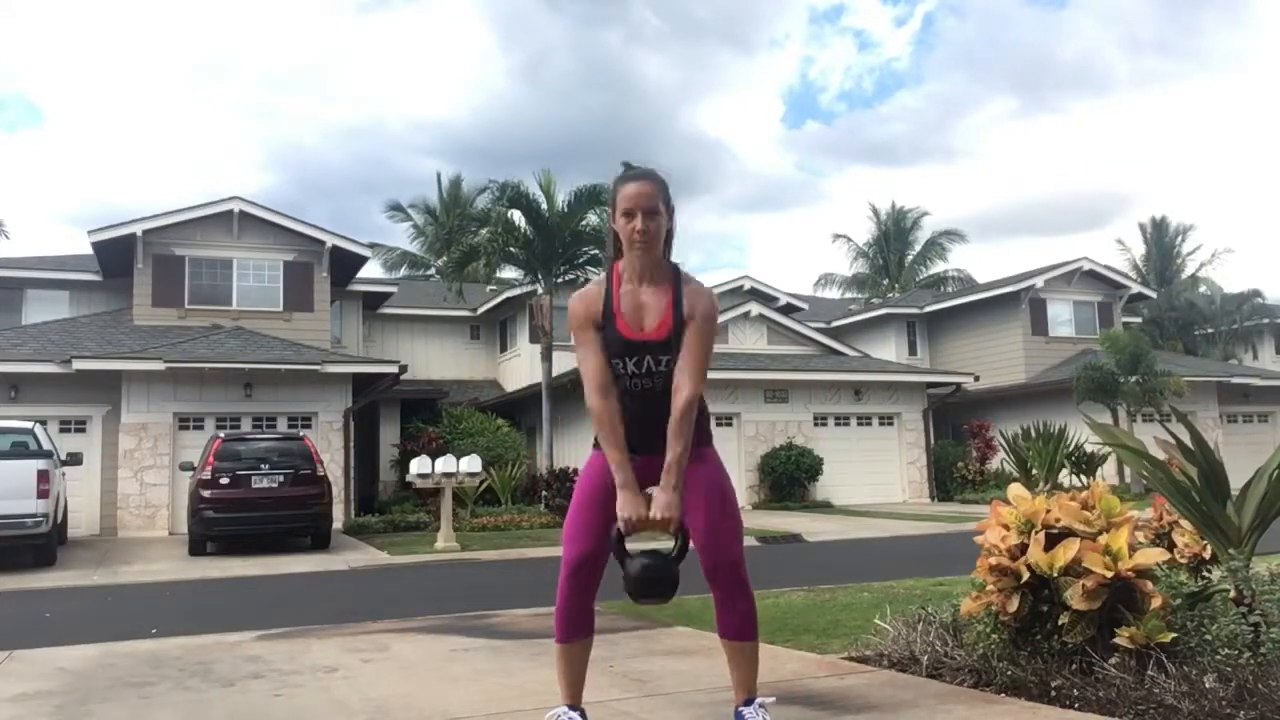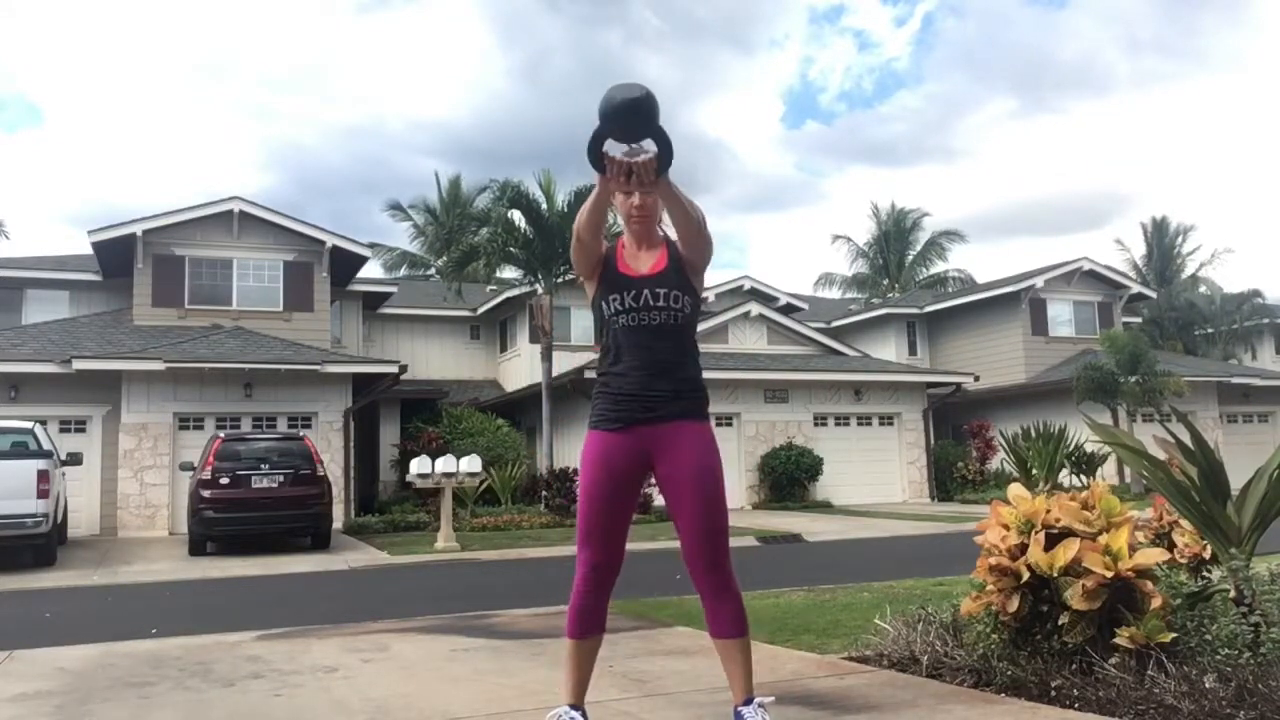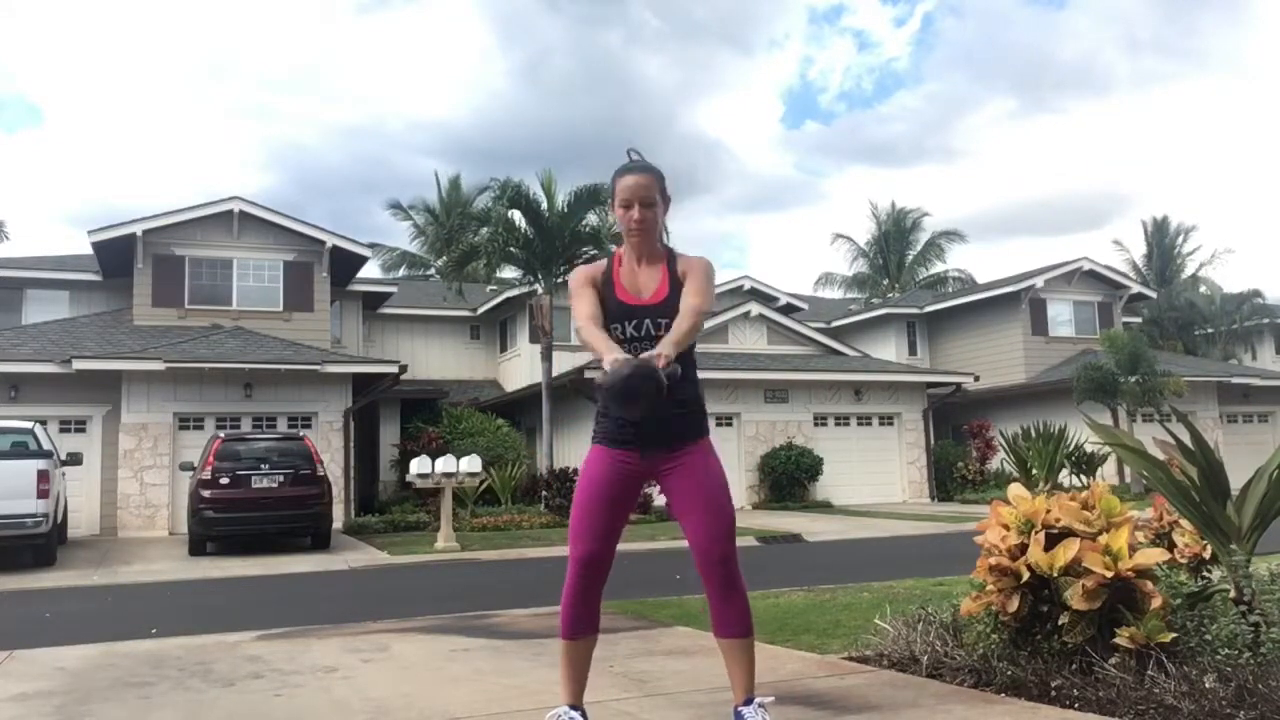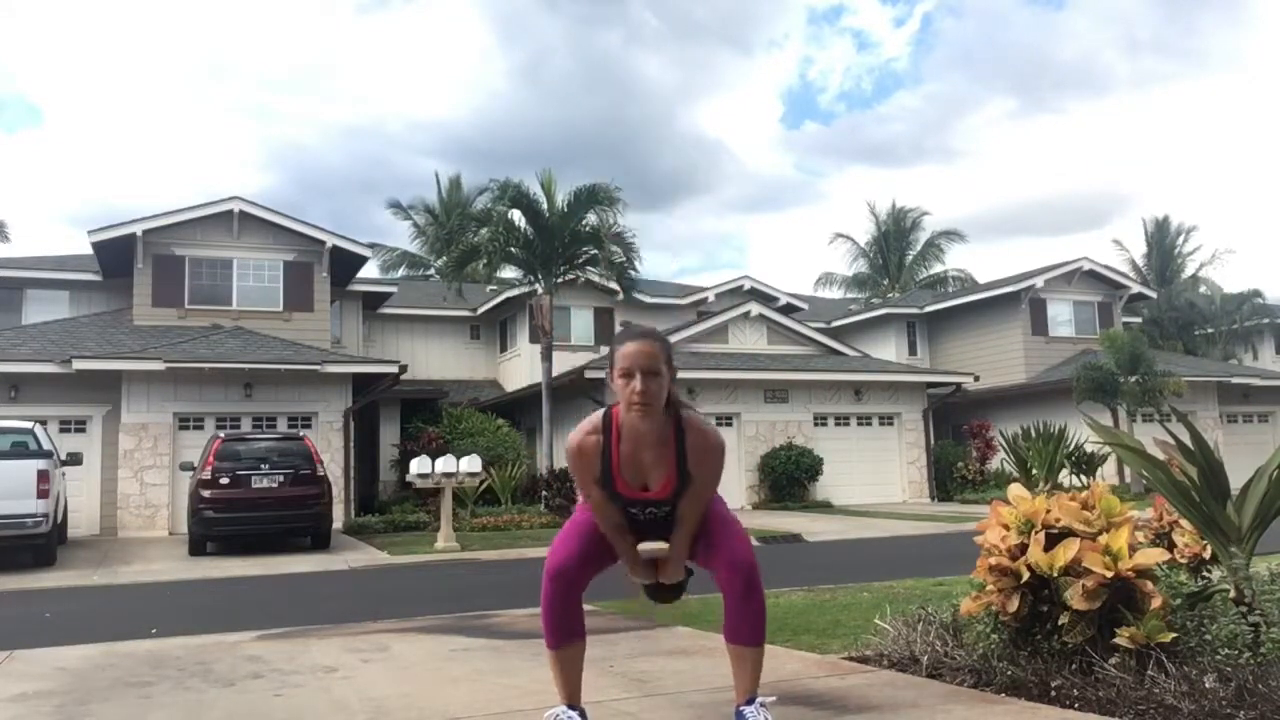
dt=0.4s
person 1, frame 1
left shoulder: (695, 298)
right shoulder: (588, 302)
left elbow: (686, 396)
right elbow: (600, 399)
left wrist: (671, 487)
right wrist: (626, 487)
left hip: (688, 448)
right hip: (615, 452)
left knee: (727, 569)
right knee: (577, 567)
person 1, frame 2
left shoulder: (687, 256)
right shoulder: (597, 259)
left elbow: (695, 227)
right elbow: (583, 230)
left wrist: (658, 178)
right wrist: (605, 180)
left hip: (682, 423)
right hip: (613, 425)
left knee: (711, 565)
right knee: (595, 567)
person 1, frame 3
left shoulder: (692, 269)
right shoulder: (590, 276)
left elbow: (694, 315)
right elbow: (585, 324)
left wrist: (663, 351)
right wrist: (612, 354)
left hip: (683, 441)
right hip: (616, 442)
left knee: (720, 563)
right knee: (584, 566)
person 1, frame 4
left shoulder: (702, 439)
right shoulder: (585, 442)
left elbow: (688, 517)
right elbow: (610, 519)
left wrist: (673, 564)
right wrist: (635, 566)
left hip: (684, 514)
right hip: (616, 518)
left knee: (741, 570)
right knee: (559, 574)
